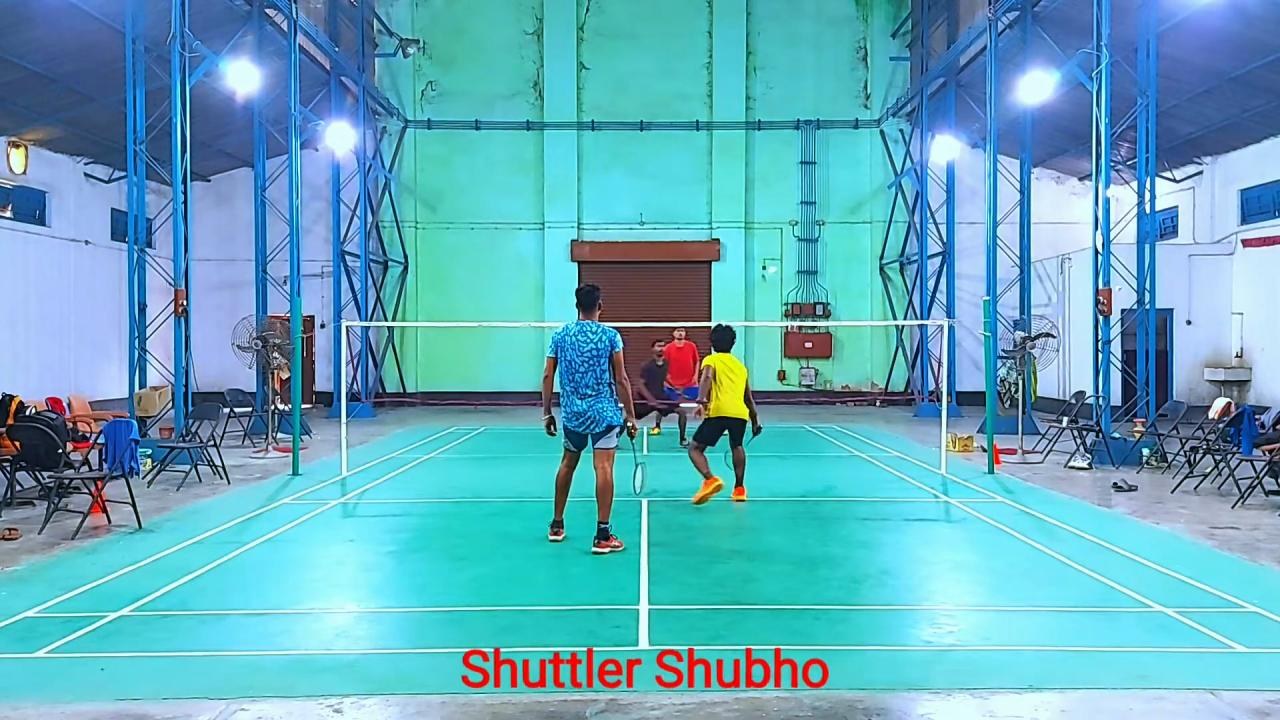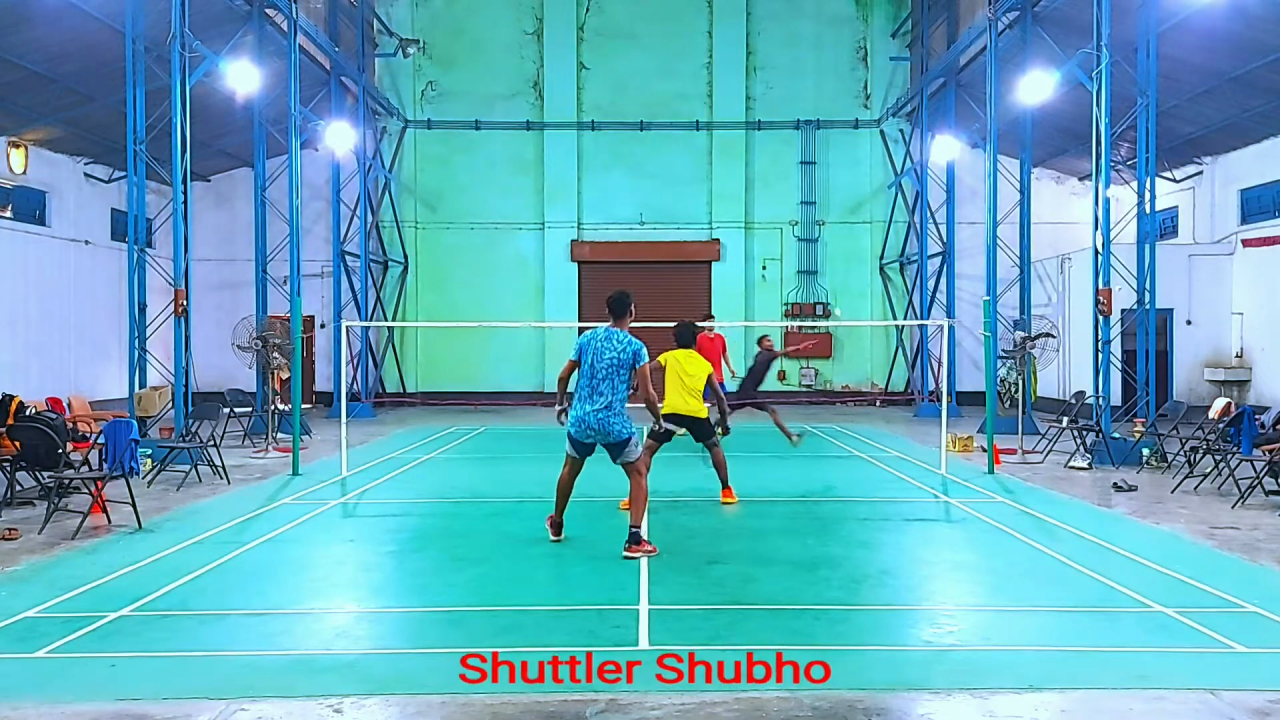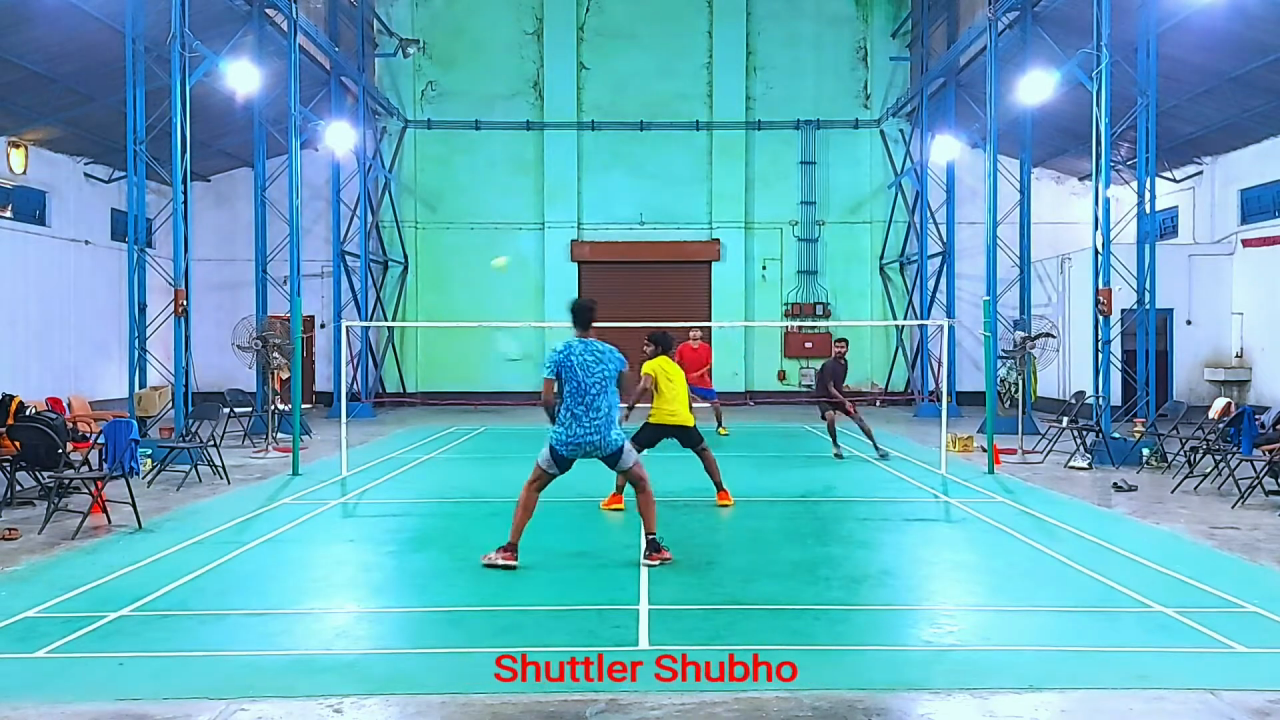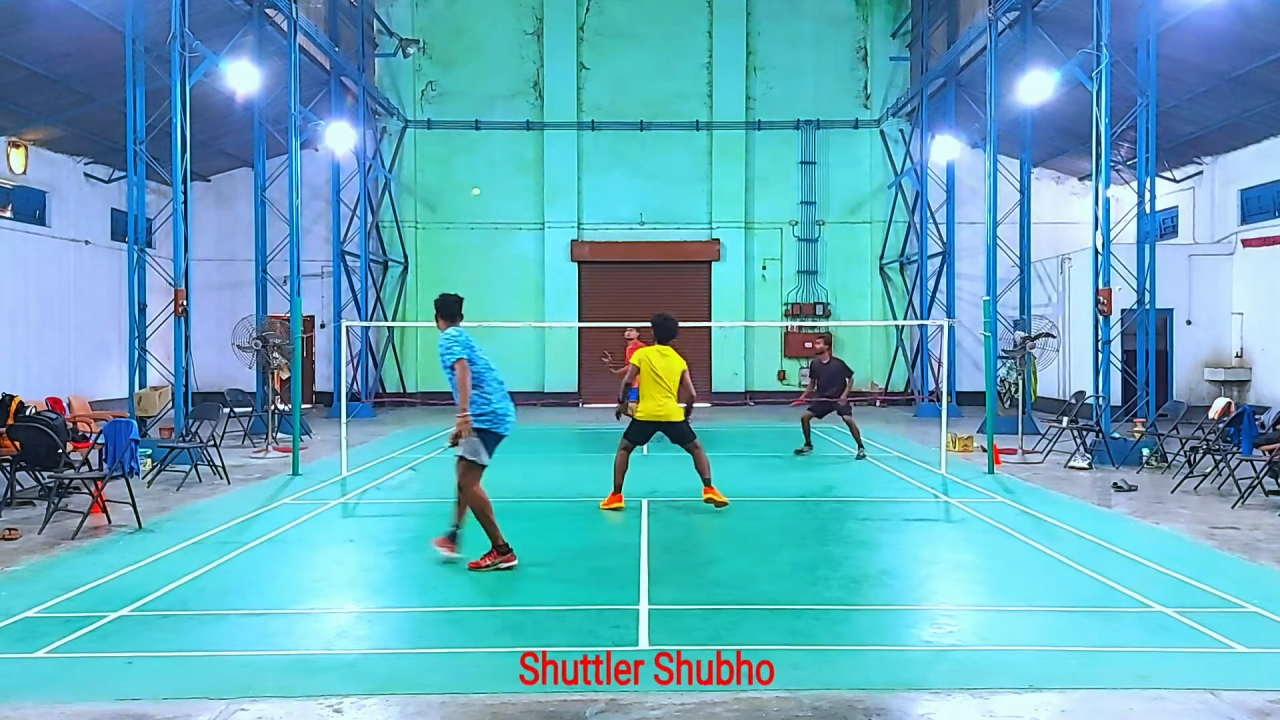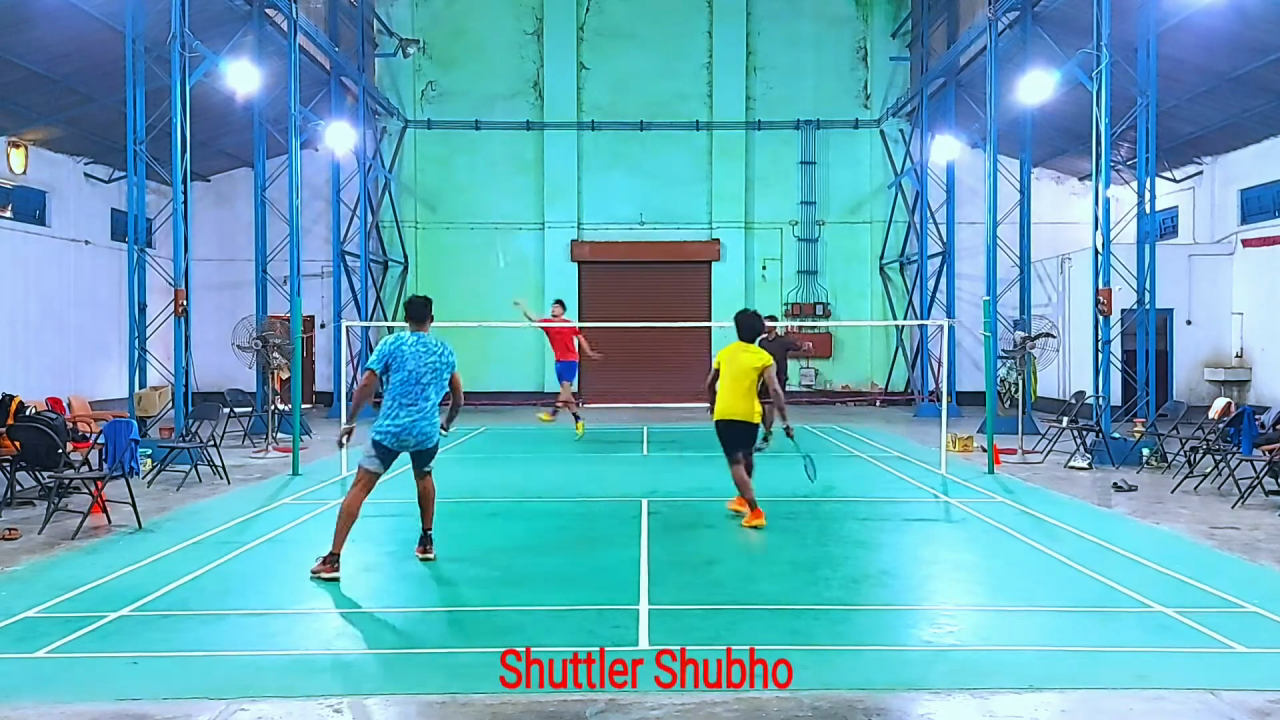
dt=0.5s
person 1, frame 1
left shoulder: (560, 335)
right shoulder: (610, 336)
left elbow: (547, 376)
right elbow: (621, 379)
left wrist: (547, 413)
right wrist: (630, 415)
left hip: (572, 413)
right hip: (604, 412)
left knee: (567, 465)
right knee: (603, 470)
left ankle: (557, 525)
right ankle: (603, 535)
person 1, frame 2
left shoulder: (587, 338)
right shoulder: (635, 347)
left elbow: (564, 376)
right elbow: (647, 394)
left wrist: (561, 406)
right wrist: (657, 418)
left hip: (580, 420)
right hip: (614, 423)
left knee: (570, 470)
right knee: (638, 475)
left ankle: (556, 524)
right ankle: (634, 539)
person 1, frame 3
left shoulder: (558, 353)
right shoulder: (612, 354)
left elbow: (547, 398)
right elbow: (622, 388)
left wrist: (557, 422)
left hip: (567, 437)
right hip: (607, 436)
left knee: (532, 486)
right knee: (642, 483)
left ankle: (510, 550)
right ankle: (652, 547)
person 1, frame 4
left shoulder: (450, 339)
right shoulder: (466, 337)
left elbow: (463, 374)
left wrist: (463, 414)
right wrist: (463, 426)
left hip: (486, 418)
right hip: (499, 416)
left knee: (469, 484)
right knee: (466, 480)
left ankle: (502, 550)
right ankle: (453, 536)
person 1, frame 5
left shoulder: (391, 344)
right shoulder: (445, 351)
left elbow: (365, 386)
right elbow: (458, 396)
left wrist: (349, 423)
right wrist: (448, 422)
left hip: (390, 430)
right hip: (427, 431)
left knee: (358, 490)
right knee: (424, 476)
left ankle: (333, 559)
right ankle: (426, 542)
person 2, frame 1
left shoulder: (711, 360)
right shoulder: (740, 366)
left elbow: (706, 378)
right elbow: (749, 398)
left wrist: (701, 402)
right wrist: (755, 421)
left hip: (719, 413)
right hip: (740, 414)
left knee: (695, 449)
right knee: (737, 447)
left ankle: (710, 480)
right ankle: (739, 488)
person 2, frame 2
left shoulder: (669, 357)
right shoulder: (706, 364)
right elbow: (720, 397)
right wrist: (724, 423)
left hip: (672, 412)
right hip: (698, 413)
left knee: (648, 449)
right knee: (714, 447)
right ankle: (726, 491)
person 2, frame 3
left shoulder: (650, 365)
right shoulder: (678, 368)
left elbow: (644, 387)
left wrist: (629, 407)
left hip: (659, 420)
right hip: (684, 420)
right knee: (704, 452)
left ankle: (617, 497)
right ankle: (722, 493)
person 2, frame 4
left shoulder: (642, 354)
right shoulder: (679, 361)
left elbow: (628, 382)
right elbow: (692, 395)
left wrist: (621, 403)
right wrist: (685, 416)
left hip: (646, 415)
right hip: (673, 415)
left knee: (624, 450)
right knee: (696, 450)
left ankle: (616, 496)
right ankle: (709, 490)
person 2, frame 5
left shoulder: (724, 352)
right shoulder: (764, 358)
left elbow: (709, 385)
right elbow: (775, 390)
left wrist: (714, 404)
right wrist: (784, 421)
left hip: (723, 415)
right hip: (748, 416)
left knee: (736, 463)
right knee: (746, 457)
left ankle: (755, 512)
right ankle: (742, 499)
